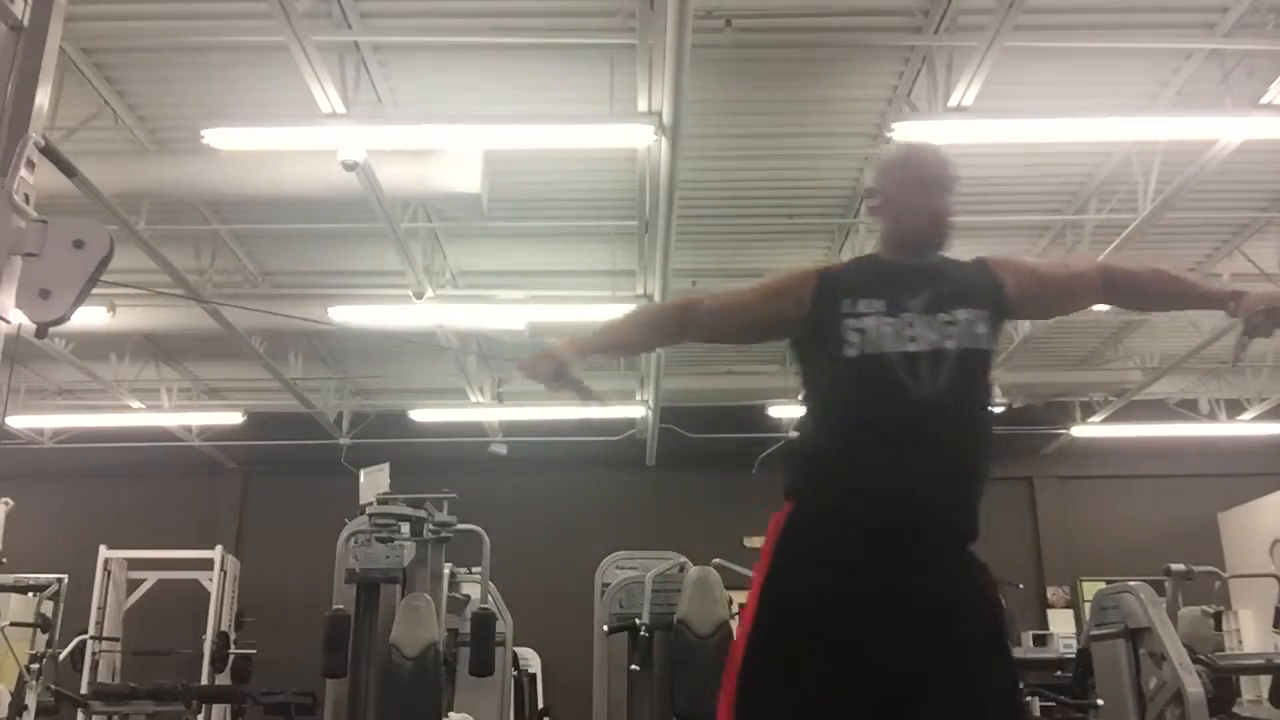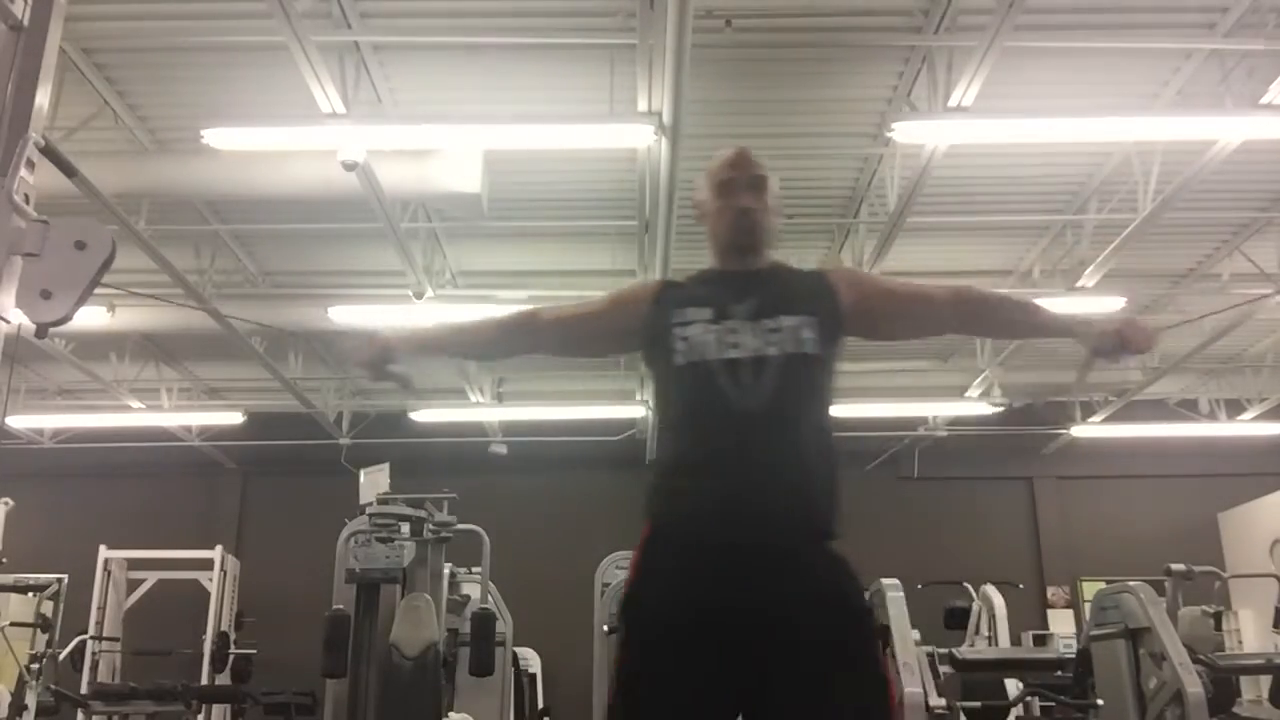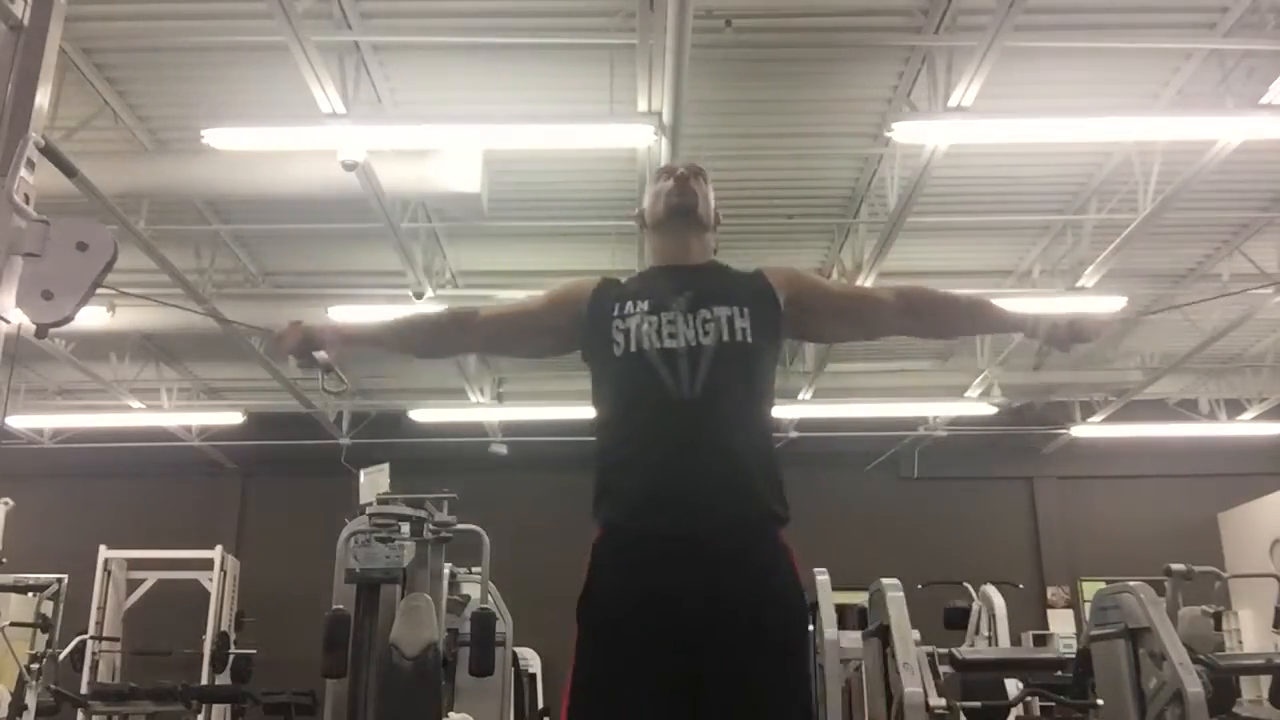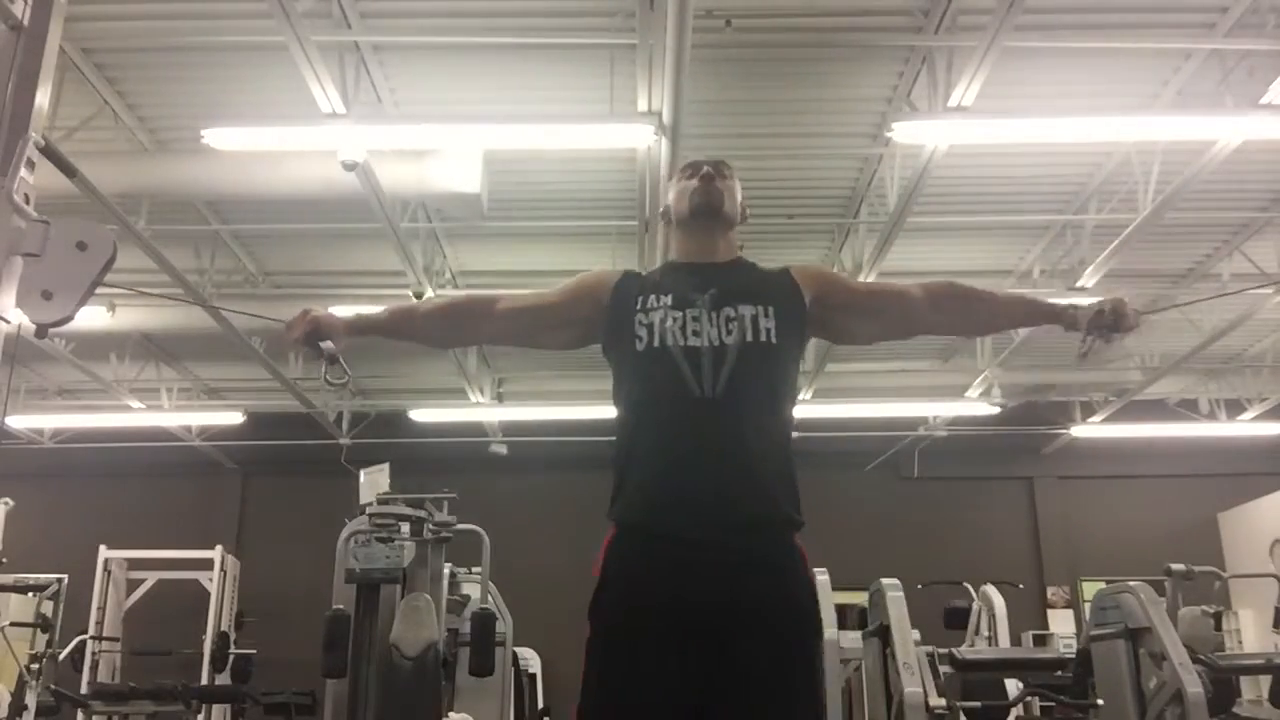
dt=0.4s
person 1, frame 1
left shoulder: (991, 283)
right shoulder: (819, 293)
left elbow: (1107, 280)
right elbow: (693, 314)
right wrist: (576, 347)
left hip: (939, 558)
right hip: (823, 552)
person 1, frame 2
left shoulder: (828, 294)
right shoulder: (657, 307)
left elbow: (952, 306)
right elbow: (535, 327)
left wrist: (1083, 327)
right wrist: (414, 342)
left hip: (800, 565)
right hip: (685, 566)
person 1, frame 3
left shoulder: (770, 293)
right shoulder: (595, 304)
left elbow: (894, 307)
right elbow: (474, 325)
left wrist: (1025, 321)
right wrist: (345, 334)
left hip: (747, 559)
right hip: (634, 562)
person 1, frame 4
left shoulder: (795, 291)
right shoulder: (615, 296)
left elbow: (924, 304)
right elbow: (488, 316)
left wrist: (1065, 311)
right wrist: (357, 322)
left hip: (762, 562)
right hip: (649, 561)
